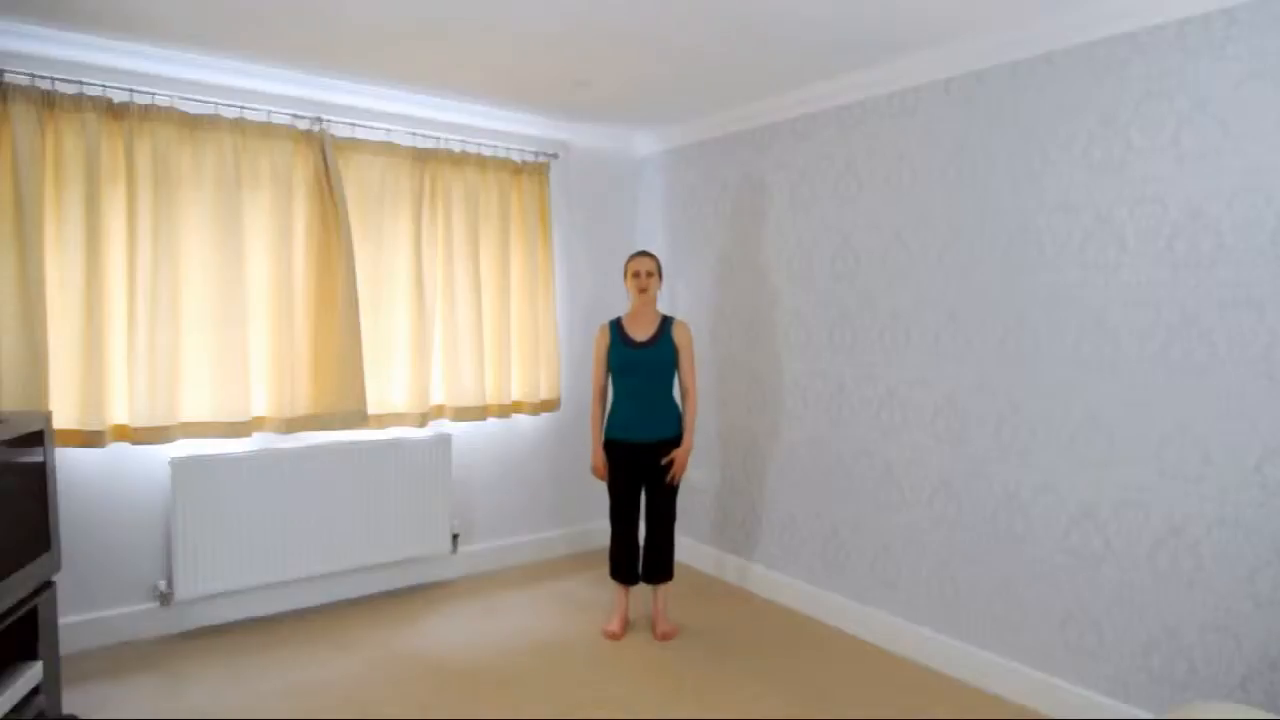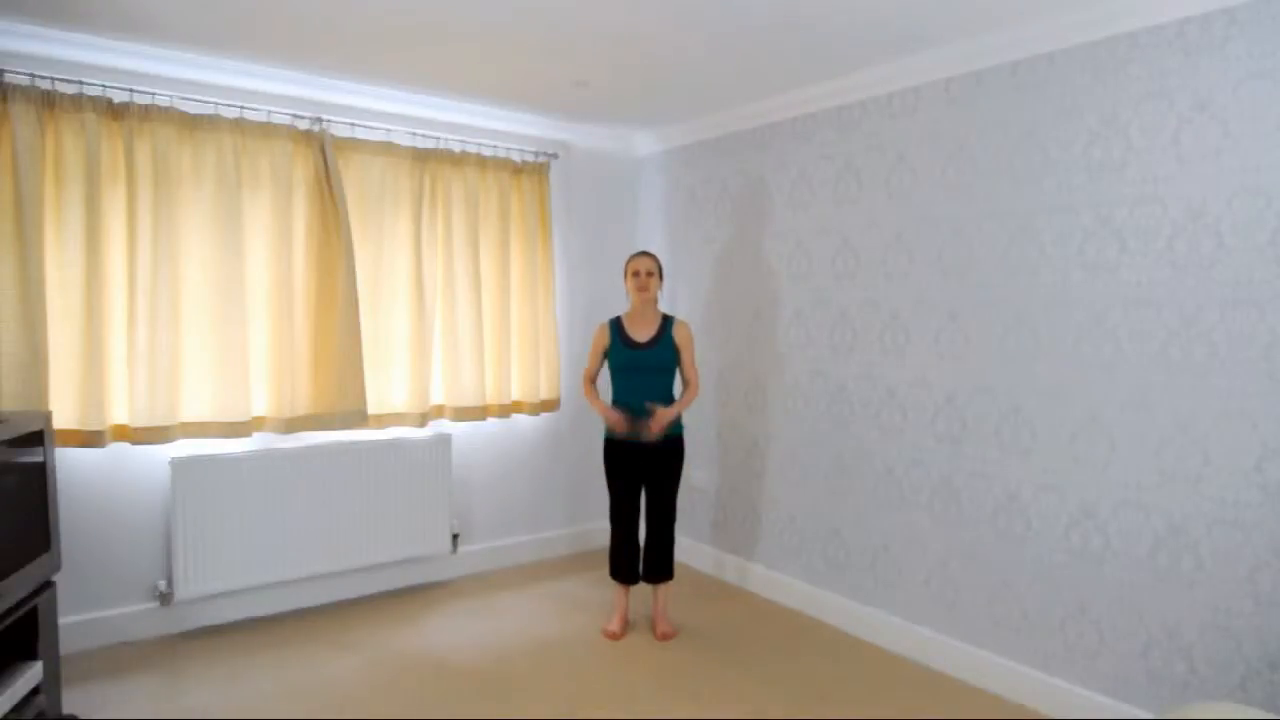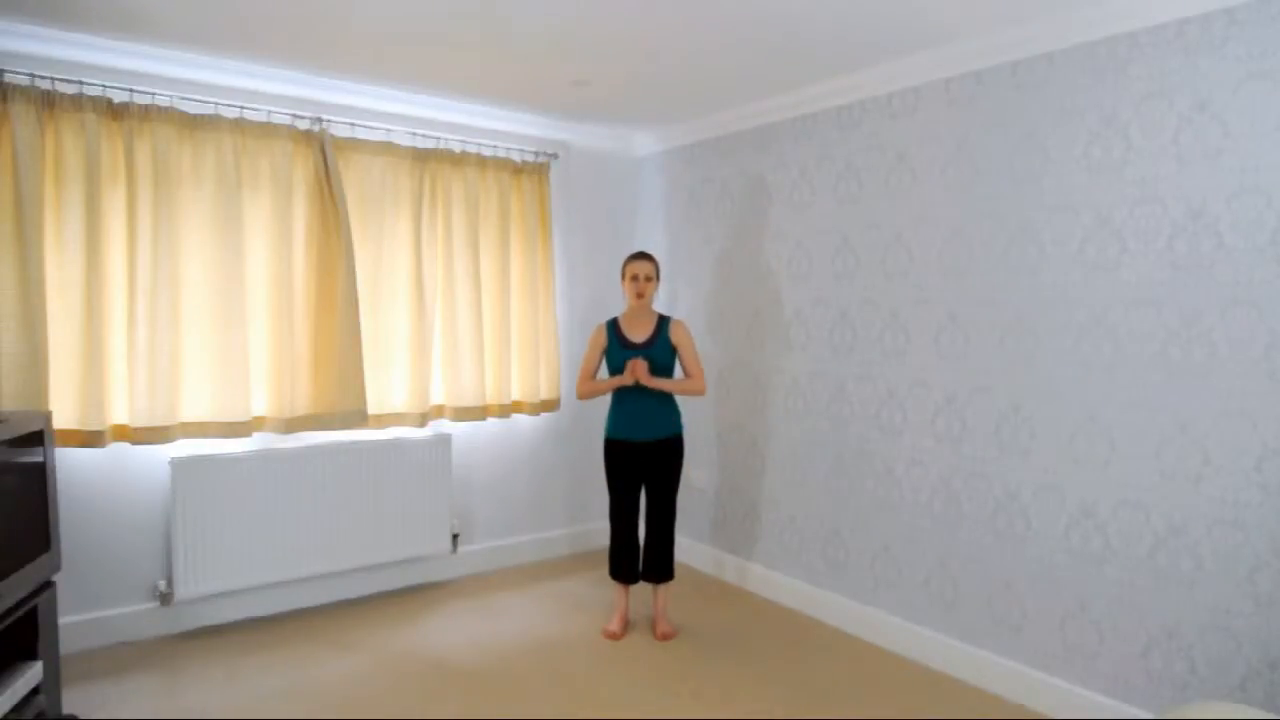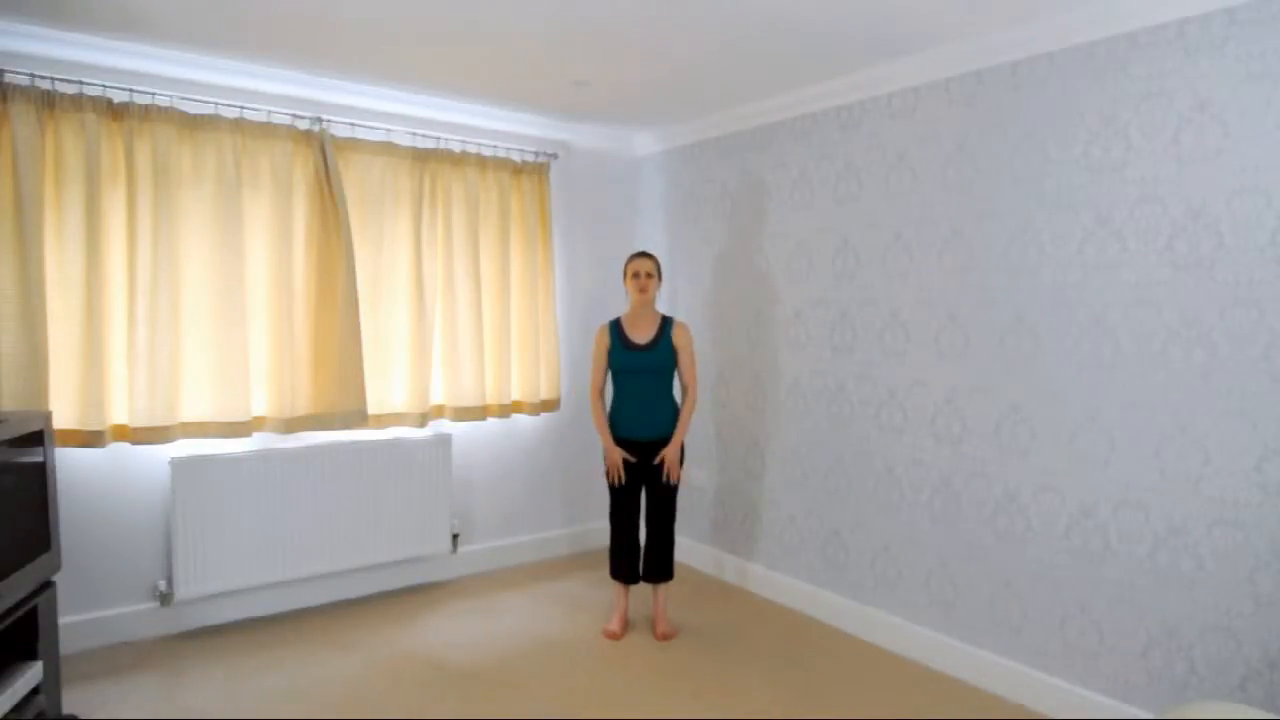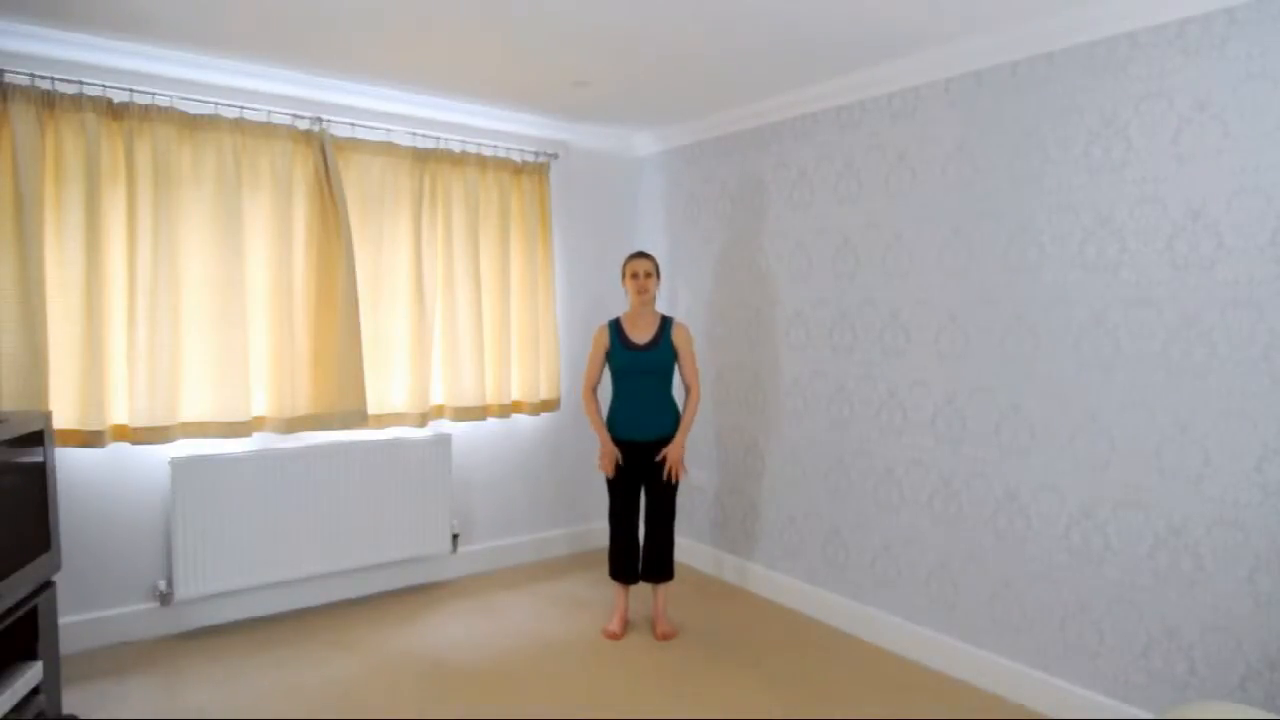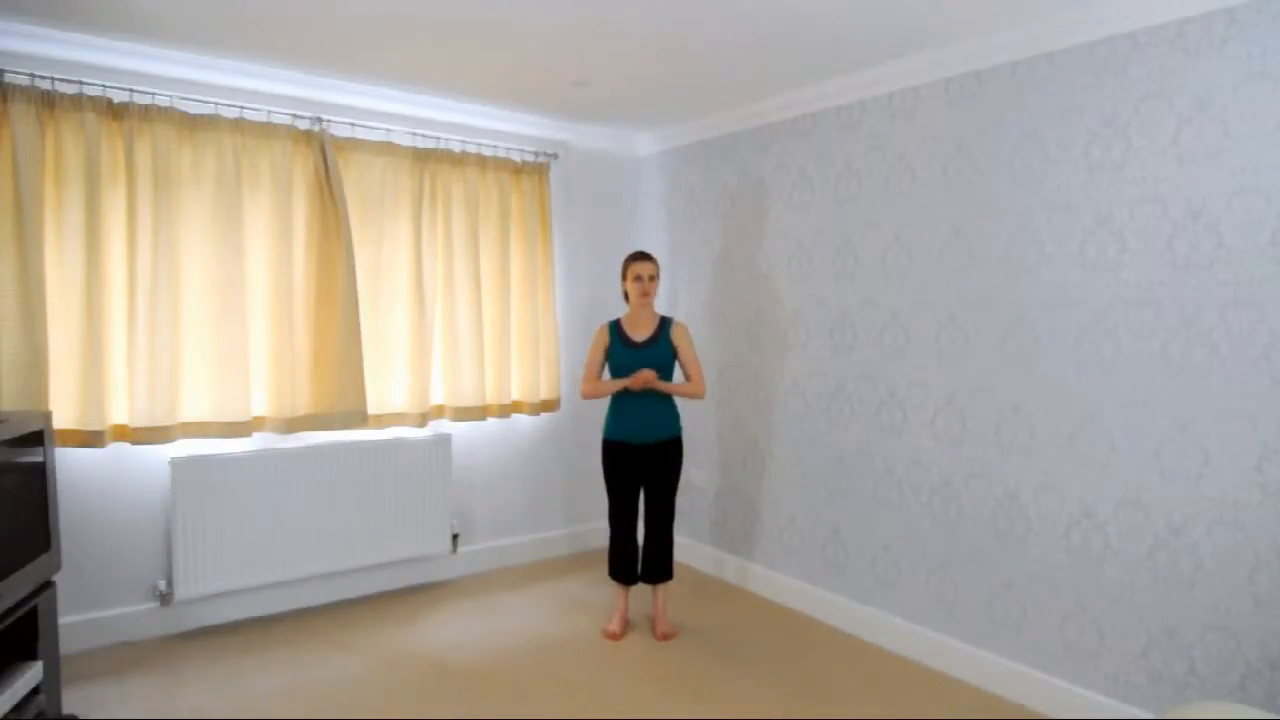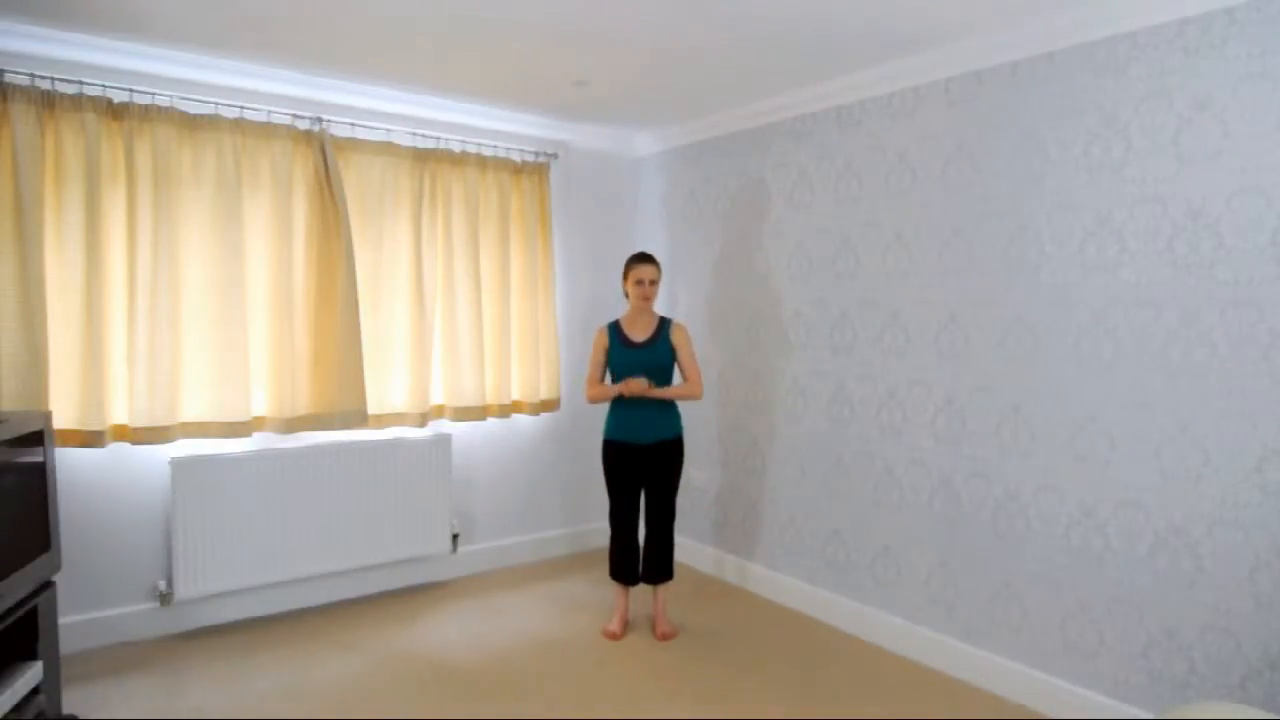
dt=0.7s
person 1, frame 1
left shoulder: (677, 330)
right shoulder: (608, 332)
left elbow: (689, 390)
right elbow: (599, 392)
left wrist: (686, 443)
right wrist: (597, 447)
left hip: (664, 442)
right hip: (621, 442)
left knee: (661, 522)
right knee: (622, 522)
left ankle: (660, 609)
right ankle: (620, 608)
person 1, frame 2
left shoulder: (678, 329)
right shoulder: (608, 331)
left elbow: (693, 385)
right elbow: (587, 383)
left wrist: (671, 410)
right wrist: (605, 409)
left hip: (666, 441)
right hip: (620, 442)
left knee: (662, 521)
right knee: (622, 521)
left ankle: (661, 609)
right ankle: (620, 608)
person 1, frame 3
left shoulder: (674, 329)
right shoulder: (605, 331)
left elbow: (699, 384)
right elbow: (582, 389)
left wrist: (652, 379)
right wrist: (622, 378)
left hip: (665, 441)
right hip: (620, 441)
left knee: (662, 519)
right knee: (622, 520)
left ankle: (660, 609)
right ankle: (621, 608)
person 1, frame 4
left shoulder: (676, 331)
right shoulder: (608, 333)
left elbow: (690, 391)
right elbow: (596, 393)
left wrist: (676, 442)
right wrist: (608, 443)
left hip: (664, 443)
right hip: (622, 443)
left knee: (661, 521)
right knee: (622, 521)
left ankle: (660, 609)
right ankle: (620, 608)
person 1, frame 5
left shoulder: (676, 331)
right shoulder: (607, 332)
left elbow: (693, 390)
right elbow: (588, 390)
left wrist: (680, 440)
right wrist: (603, 438)
left hip: (664, 443)
right hip: (621, 443)
left knee: (661, 521)
right knee: (622, 521)
left ankle: (660, 609)
right ankle: (621, 608)
person 1, frame 6
left shoulder: (675, 330)
right shoulder: (607, 333)
left elbow: (698, 388)
right elbow: (587, 388)
left wrist: (657, 383)
right wrist: (626, 382)
left hip: (664, 441)
right hip: (619, 442)
left knee: (660, 520)
right knee: (621, 521)
left ankle: (660, 610)
right ankle: (620, 609)
person 1, frame 7
left shoulder: (674, 331)
right shoulder: (606, 334)
left elbow: (695, 388)
right elbow: (591, 392)
left wrist: (652, 389)
right wrist: (622, 387)
left hip: (664, 442)
right hip: (619, 443)
left knee: (661, 520)
right knee: (622, 521)
left ankle: (660, 610)
right ankle: (620, 609)
